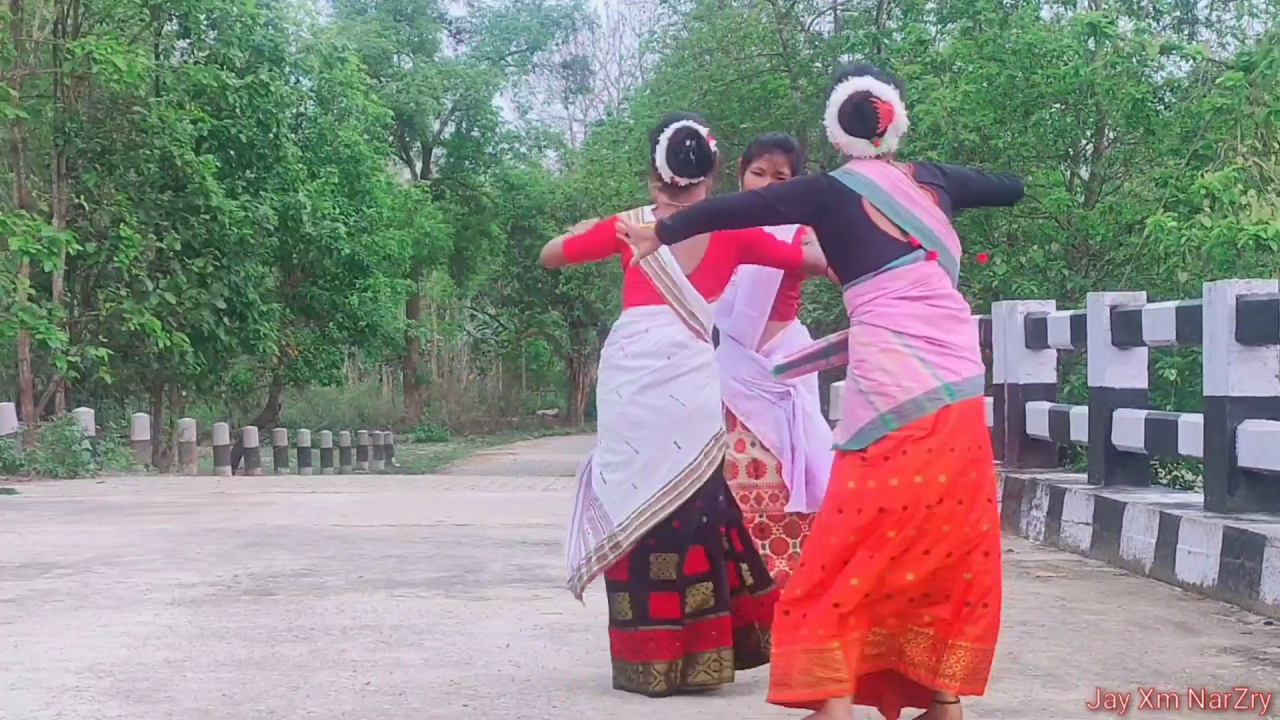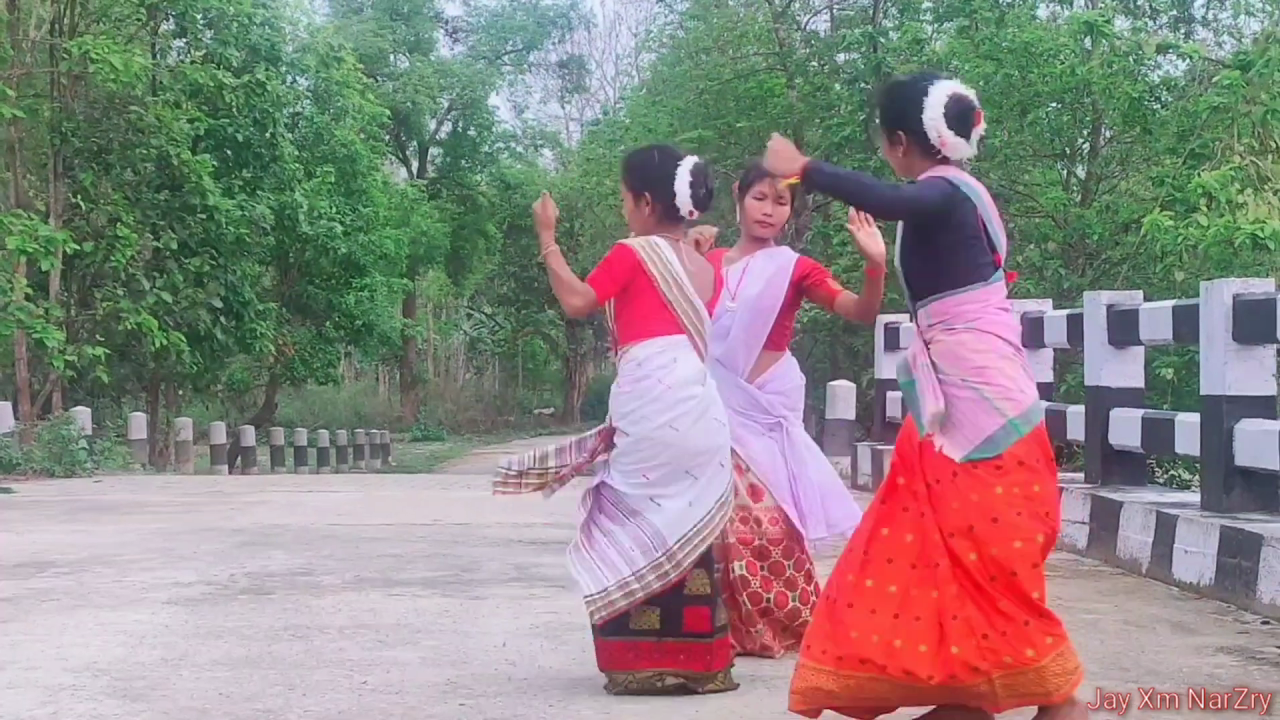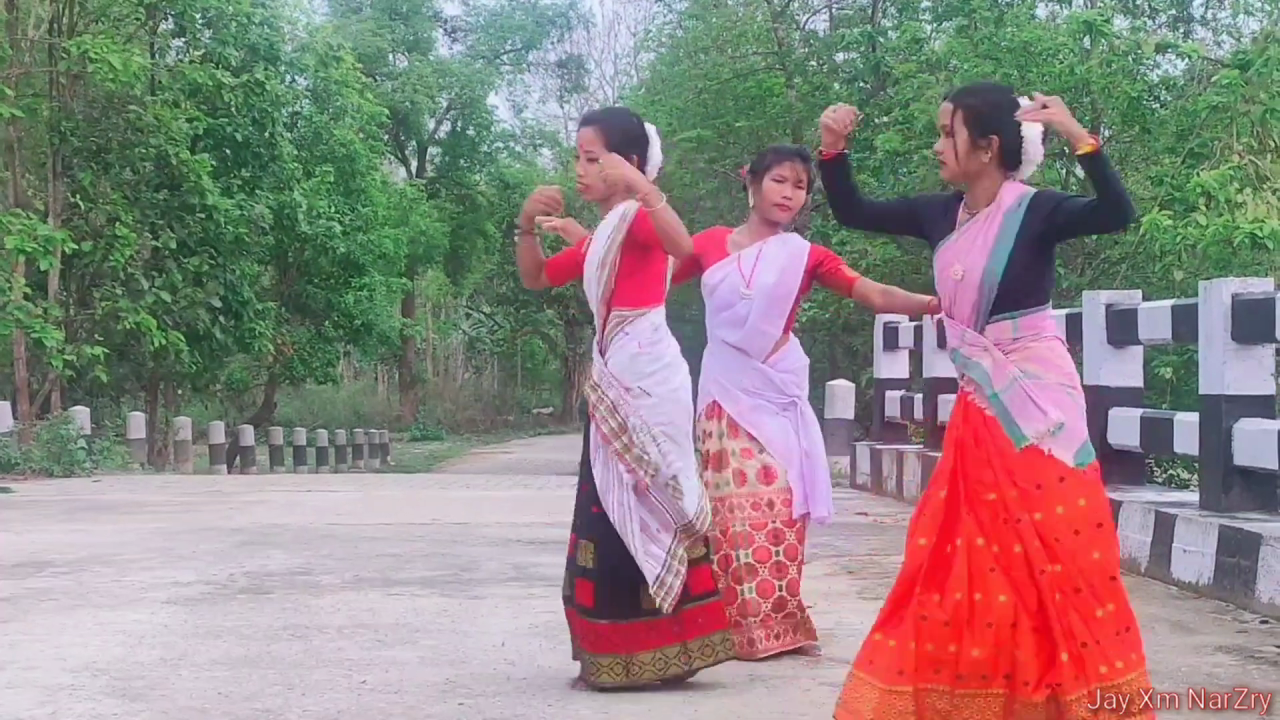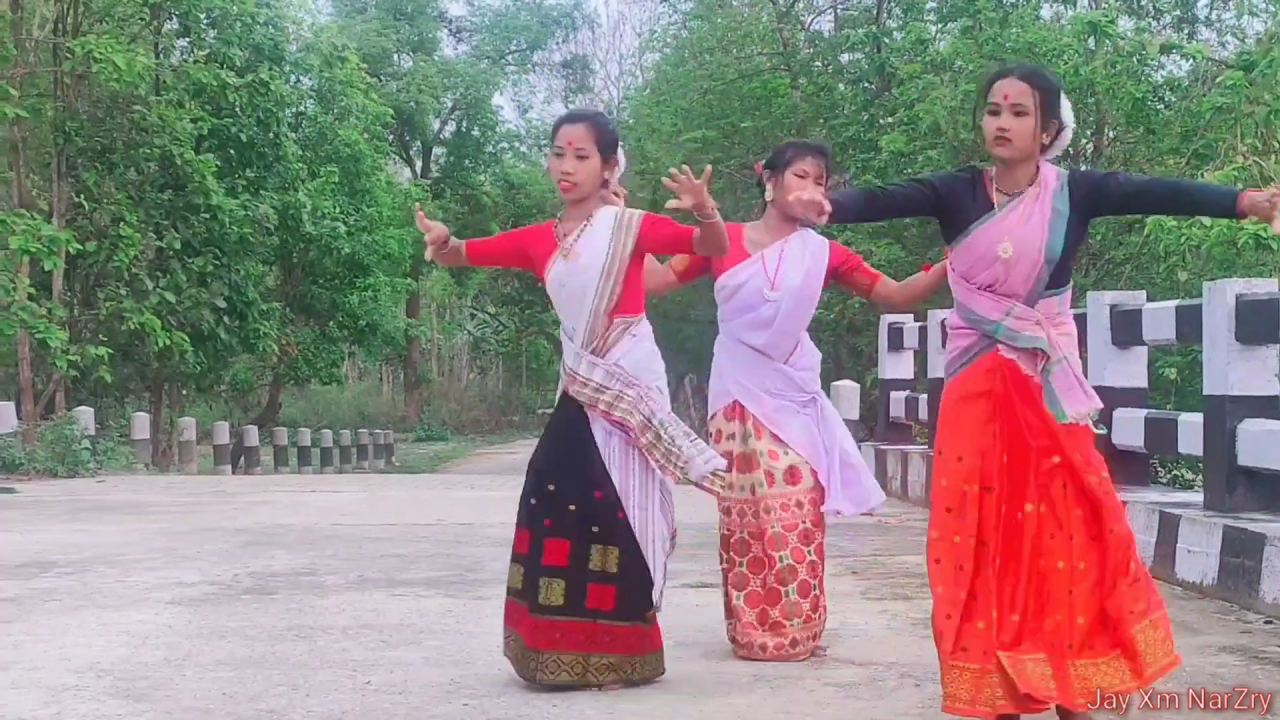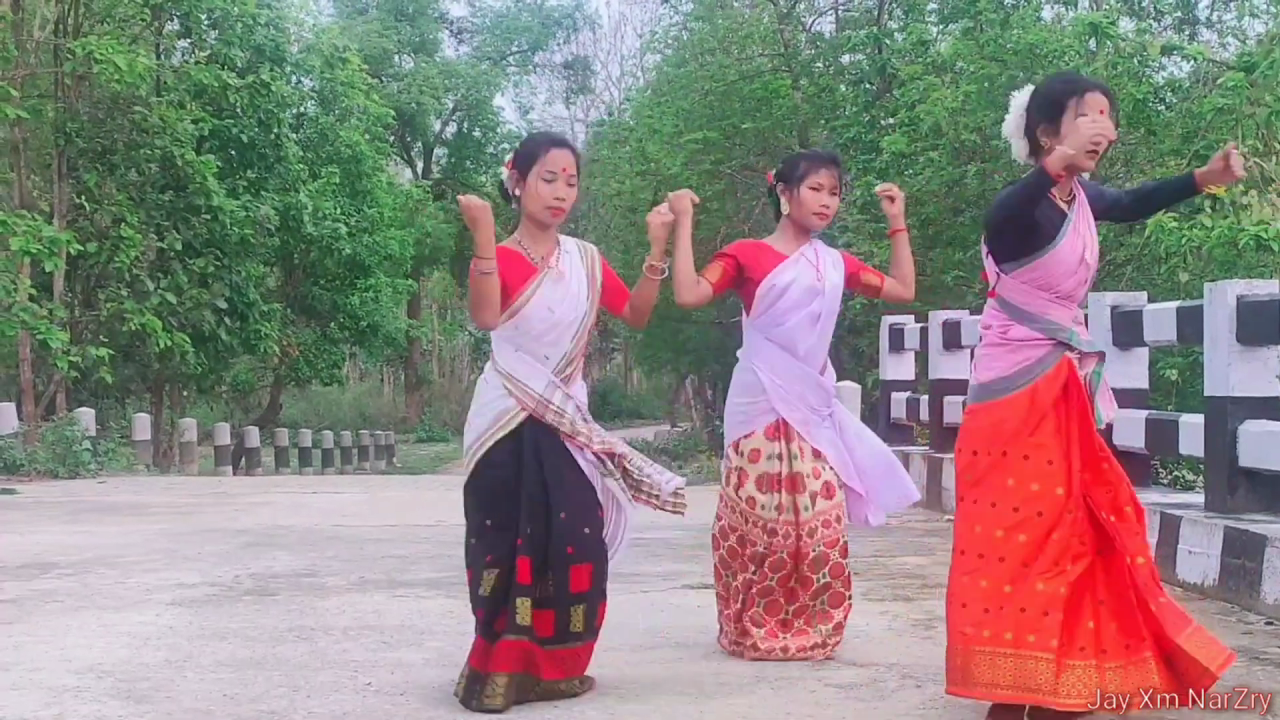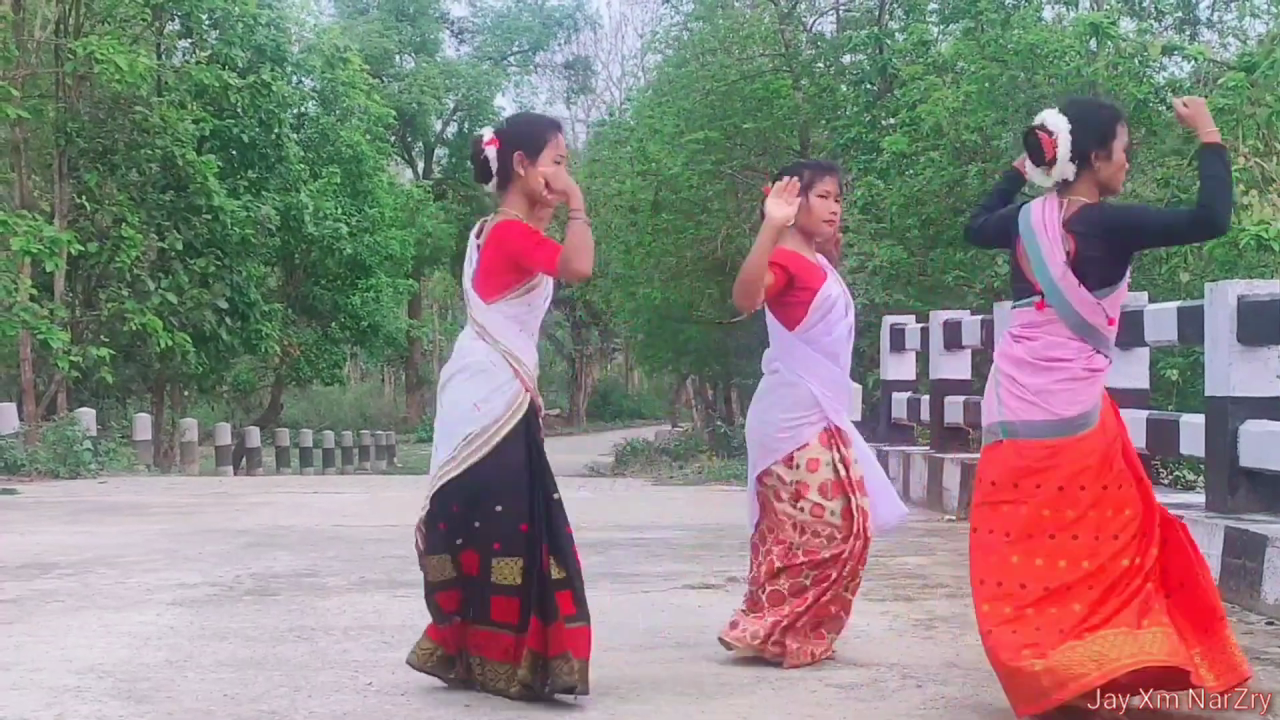
dt=0.2s
person 1, frame 1
left shoulder: (832, 191)
right shoulder: (932, 179)
left elbow: (744, 206)
right elbow: (1011, 187)
left wrist: (659, 229)
left hip: (896, 393)
right hip: (959, 387)
left knee: (856, 549)
right knee: (949, 550)
person 1, frame 2
left shoulder: (938, 191)
right shoulder: (963, 192)
left elbow: (889, 203)
left wrist: (804, 168)
left hip: (978, 399)
right hip: (958, 397)
left knee: (980, 559)
right knee: (931, 549)
person 1, frame 3
left shoulder: (1033, 212)
right shoulder: (942, 213)
left elbow: (1116, 213)
right elbow: (856, 212)
left wrist: (1080, 143)
right wrist: (832, 153)
left hip: (1037, 407)
right hip: (979, 408)
left knee: (1058, 556)
right knee: (955, 550)
person 1, frame 4
left shoulder: (1073, 190)
right shoulder: (953, 189)
left elbow: (1155, 193)
right elbow: (876, 201)
right wrist: (830, 205)
left hip: (1046, 378)
right hip: (974, 381)
left knee: (1067, 522)
right knee: (977, 531)
person 1, frame 5
left shoulder: (1083, 195)
right shoulder: (1018, 200)
left elbow: (1124, 208)
right elbow: (1010, 217)
left wrist: (1201, 179)
right wrist: (1051, 168)
left hip: (1060, 386)
right hip: (1020, 387)
left knee: (1088, 525)
right knee: (1021, 535)
person 1, frame 6
left shoulder: (1024, 216)
right shoulder: (1118, 220)
left elbow: (977, 229)
right elbow: (1212, 221)
left wrist: (1019, 172)
right wrist: (1210, 142)
left hip: (1017, 411)
right hip: (1077, 414)
left knee: (1022, 557)
right knee: (1123, 537)
person 2, frame 1
left shoulder: (628, 224)
right shoulder: (732, 229)
left elbow: (551, 255)
right elbow: (813, 262)
left wrist: (586, 233)
left hip: (628, 380)
right hip: (689, 385)
left knee: (638, 511)
right knee: (696, 512)
left ankle: (648, 658)
right ankle: (699, 654)
person 2, frame 2
left shoulder: (629, 254)
right shoulder: (702, 266)
left elbow: (576, 303)
left wrist: (548, 241)
left hip: (648, 410)
right hip: (692, 410)
left knee: (617, 530)
right knee: (666, 534)
left ankle: (645, 663)
right ankle: (698, 659)
person 2, frame 3
left shoulder: (636, 219)
right shoulder: (603, 235)
left elbow: (678, 245)
right elbow: (536, 277)
left wrist: (639, 187)
right wrist: (535, 223)
left hip: (640, 383)
right hip: (623, 383)
left knee: (620, 510)
right knee: (636, 507)
left ankle: (633, 652)
person 2, frame 4
left shoulder: (631, 226)
right shoulder: (535, 238)
left elbow: (712, 251)
right elbow: (461, 257)
left wrist: (704, 207)
right wrist: (440, 239)
left hip: (628, 386)
right hip: (579, 389)
left knee: (610, 511)
right knee: (554, 504)
left ankle: (614, 653)
right ankle: (564, 651)
person 2, frame 5
left shoulder: (586, 258)
right shoulder: (503, 256)
left elbow: (636, 314)
right elbow: (486, 318)
left wrist: (659, 248)
right wrist: (483, 238)
left hip: (564, 416)
right hip: (508, 416)
left knee: (578, 535)
right knee: (509, 541)
left ankle: (550, 664)
right ankle: (501, 668)
person 2, frame 6
left shoulder: (501, 230)
right shoulder: (513, 230)
right elbow: (576, 266)
left wrist: (567, 209)
right wrist: (577, 210)
left hip: (505, 393)
right hip: (491, 394)
left knee: (499, 518)
right knee: (502, 518)
right ankle: (512, 660)
person 3, frame 1
left shoulder: (795, 237)
left hip: (779, 379)
right hip: (731, 374)
left knee: (789, 495)
right knee: (737, 496)
left ankle: (793, 580)
person 3, frame 2
left shoulder: (794, 268)
right shoulder: (711, 263)
left elbow: (856, 309)
left wrist: (875, 270)
left hip: (769, 411)
right hip: (719, 408)
left knee: (773, 520)
right knee: (732, 522)
left ankle: (791, 622)
right ankle: (745, 626)
person 3, frame 3
left shoulder: (807, 255)
right shoulder: (710, 243)
left elbow: (878, 296)
left wrist: (934, 304)
left hip: (779, 394)
right hip: (723, 394)
left knee: (777, 509)
right knee: (733, 512)
left ankle: (780, 626)
right ankle: (743, 626)
person 3, frame 4
left shoulder: (826, 253)
right shoulder: (723, 239)
left elbow: (899, 295)
right elbow: (653, 282)
left wrist: (949, 263)
left hip: (793, 394)
right hip: (739, 394)
left knee: (796, 513)
right knee: (745, 515)
left ankle: (793, 631)
right ankle: (753, 631)
person 3, frame 5
left shoulder: (836, 261)
right shoulder: (747, 252)
left elbow: (904, 291)
right elbow: (689, 295)
left wrist: (898, 225)
right wrist: (684, 227)
left hip: (813, 409)
right hip: (763, 407)
left knee: (820, 527)
right knee: (759, 522)
left ankle: (801, 631)
right ankle: (751, 630)
person 3, frame 6
left shoulder: (818, 264)
right shoulder: (785, 258)
right elbow: (743, 297)
left wrist: (817, 241)
right wrist: (771, 227)
left hip: (819, 412)
right hip: (799, 412)
left knee: (845, 523)
right knee: (814, 530)
left ankle: (789, 635)
right ankle: (758, 629)
